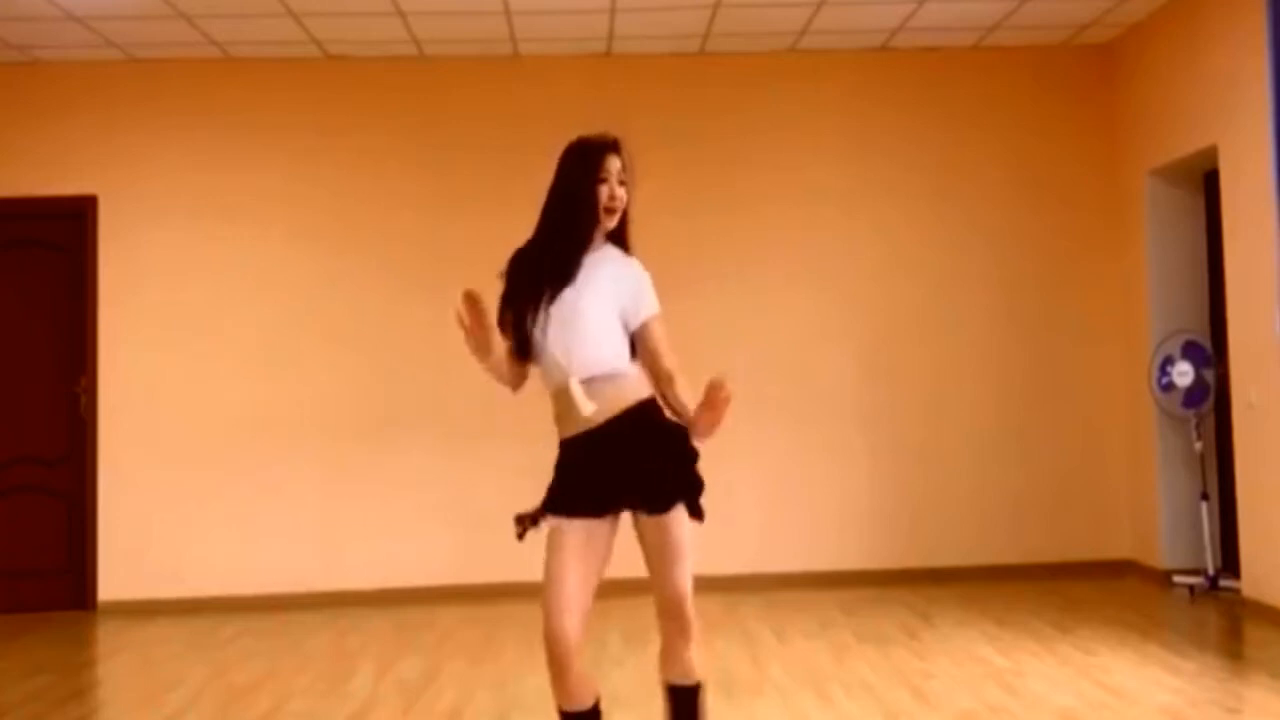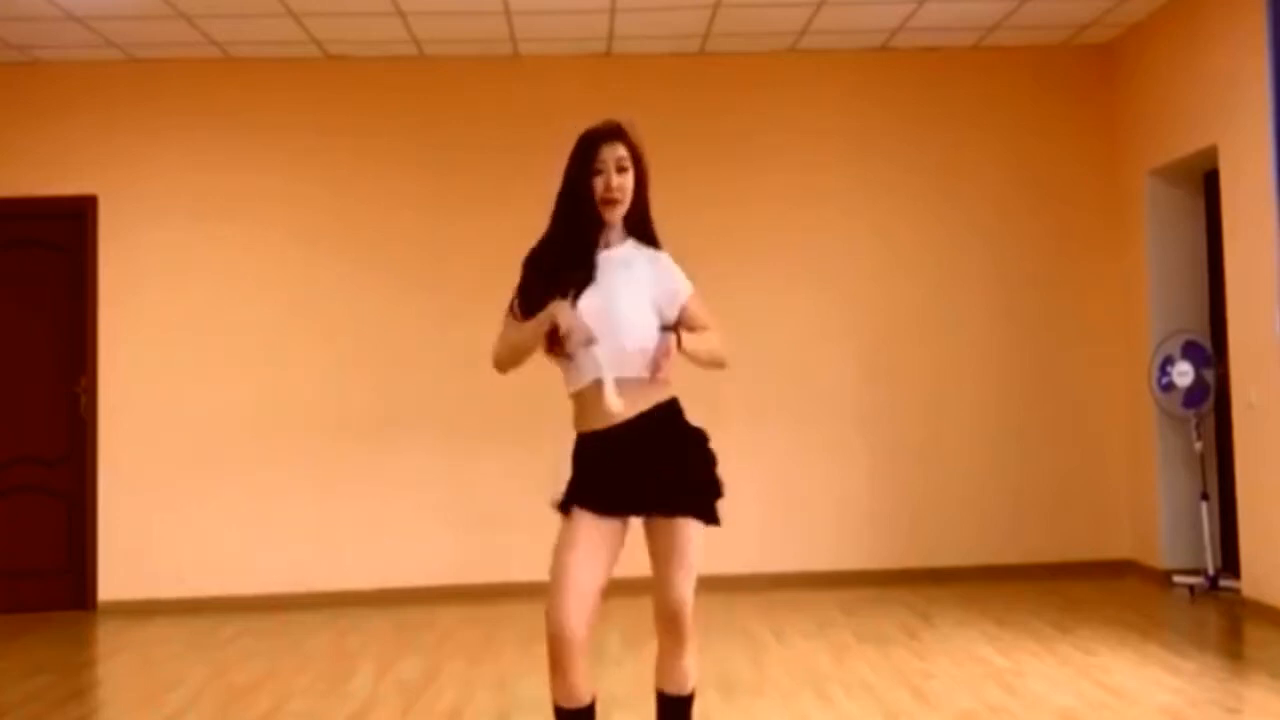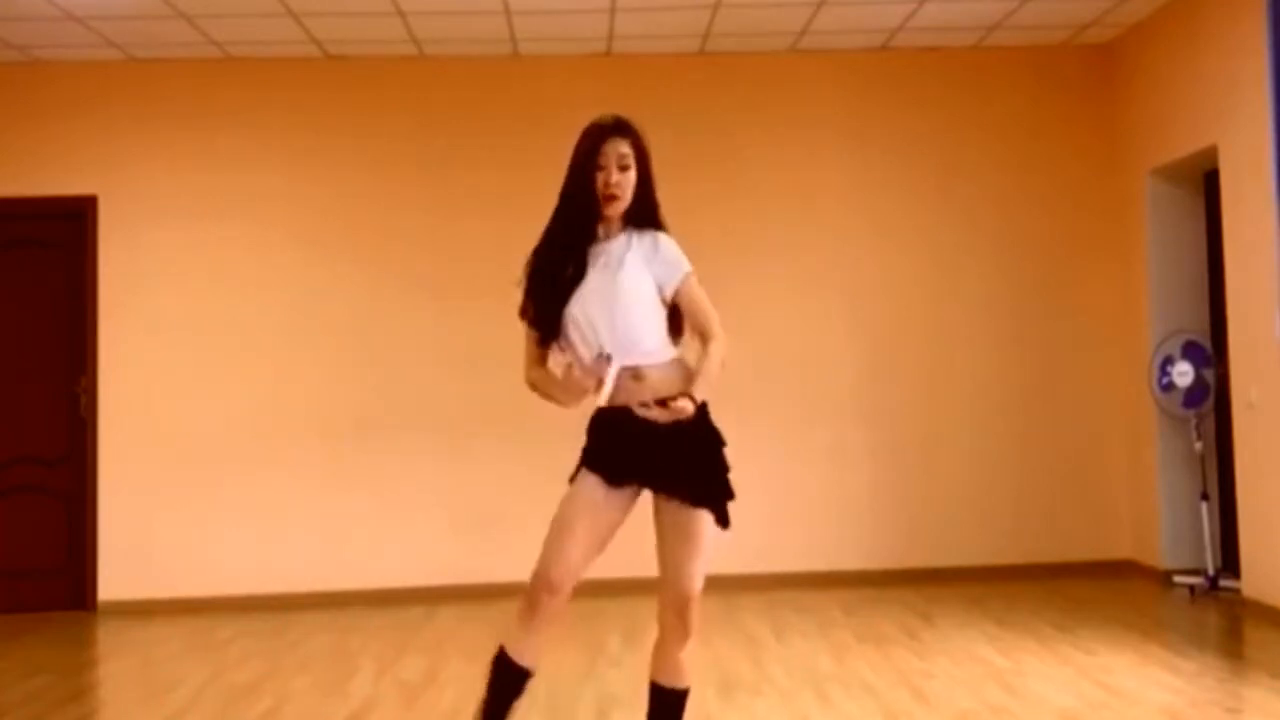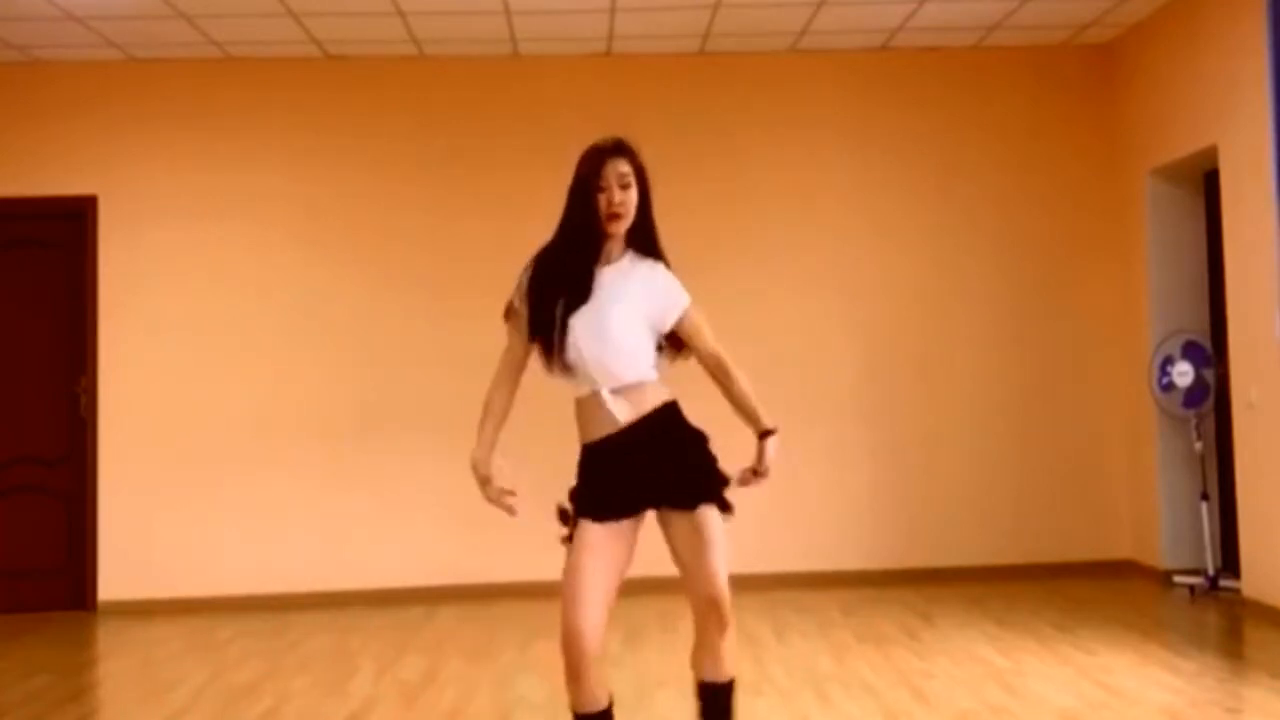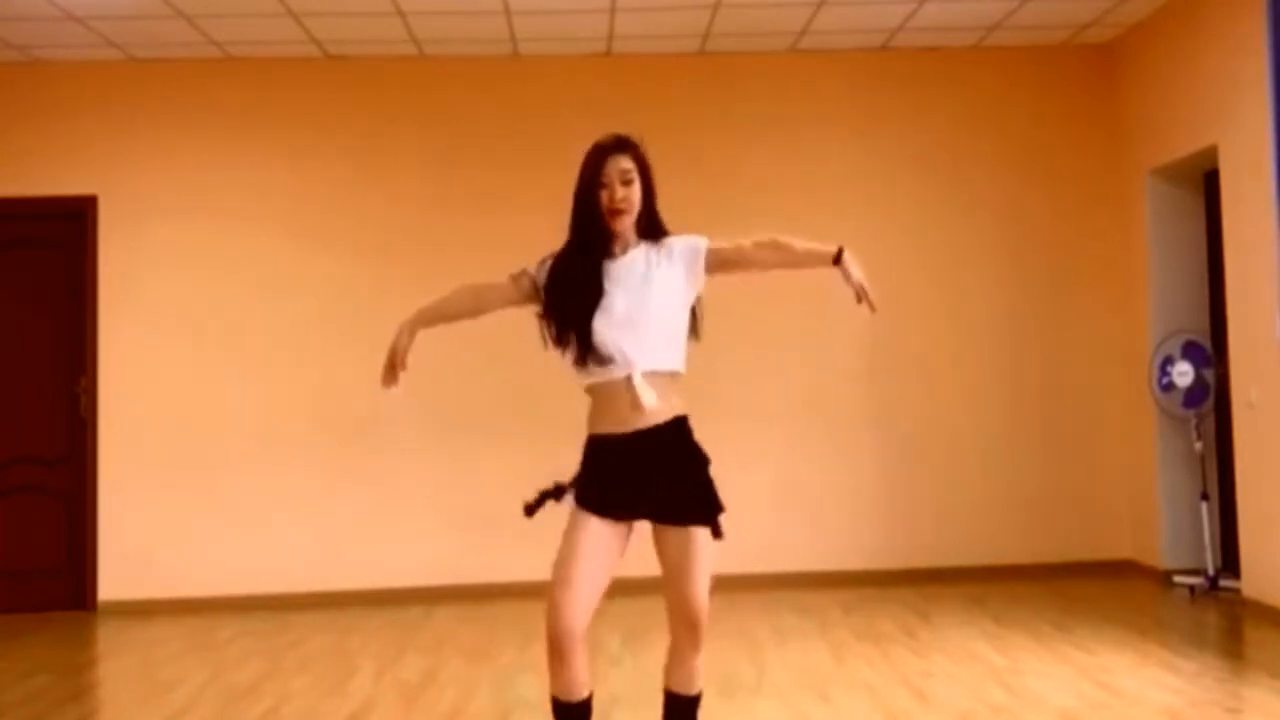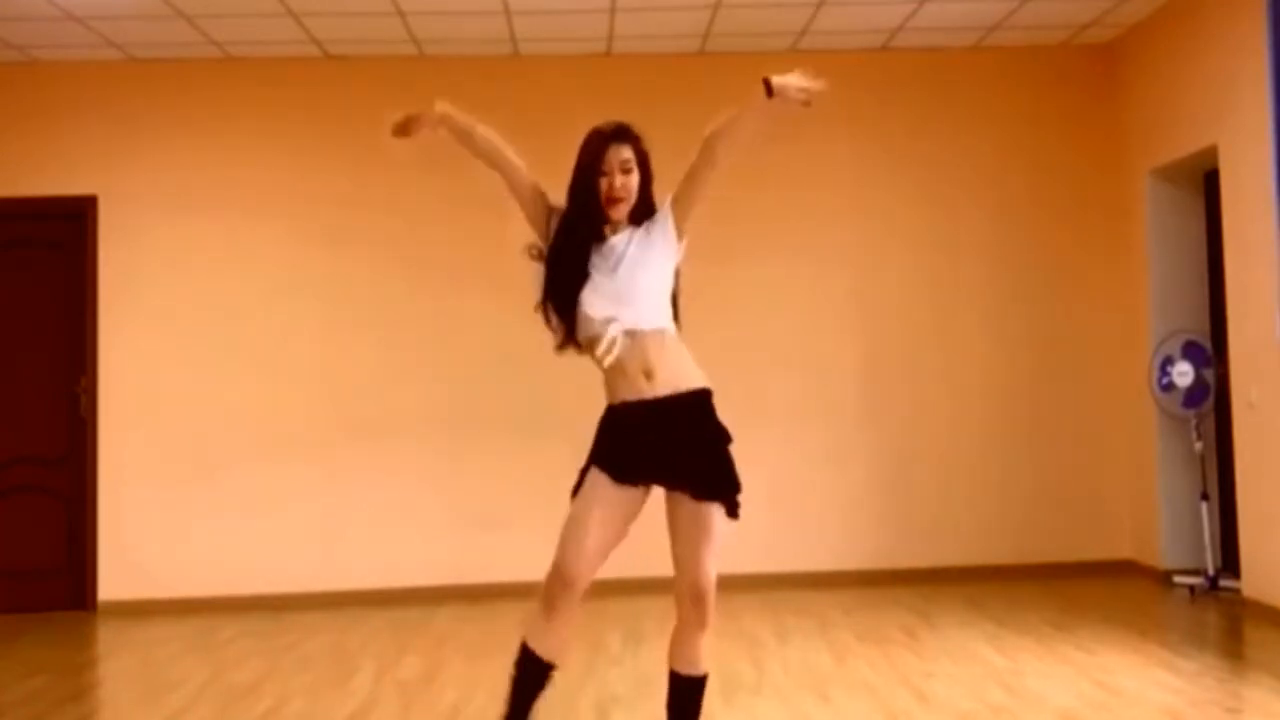
dt=0.7s
person 1, frame 1
left shoulder: (625, 273)
right shoulder: (535, 266)
left elbow: (665, 371)
right elbow: (514, 373)
left wrist: (694, 418)
right wrist: (488, 355)
left hip: (646, 441)
right hip: (582, 464)
left knee: (677, 613)
right knee: (562, 639)
person 1, frame 2
left shoulder: (655, 266)
right shoulder: (553, 261)
left elbow: (718, 350)
right elbow: (503, 358)
left wrist: (679, 343)
right wrist: (548, 319)
left hip: (664, 443)
right hip: (596, 461)
left knee: (675, 620)
right knee: (565, 634)
person 1, frame 3
left shoulder: (654, 249)
right shoulder: (557, 260)
left elbow: (715, 337)
right elbow: (534, 366)
left wrist: (689, 397)
right wrist: (564, 388)
left hip: (682, 432)
right hip: (613, 438)
left knee: (680, 612)
right knee: (548, 585)
person 1, frame 4
left shoulder: (654, 281)
right shoulder: (550, 272)
left elbow: (714, 359)
right elbow: (511, 365)
left wrist: (765, 430)
right wrist: (482, 453)
left hip: (667, 445)
right hip: (603, 465)
left knee: (714, 609)
right knee: (579, 645)
person 1, frame 5
left shoulder: (678, 256)
right shoulder: (567, 270)
left elbow: (762, 252)
right elbow: (485, 295)
left wrist: (838, 257)
right wrist: (413, 323)
left hip: (672, 453)
right hip: (607, 463)
left knee: (691, 622)
right knee: (563, 628)
person 1, frame 6
left shoulder: (663, 234)
right shoulder: (568, 243)
left elbow: (714, 149)
right elbow: (510, 167)
left wrist: (768, 91)
right wrist: (446, 116)
left hip: (688, 420)
right hip: (623, 432)
left knee: (697, 601)
right knee: (563, 587)
